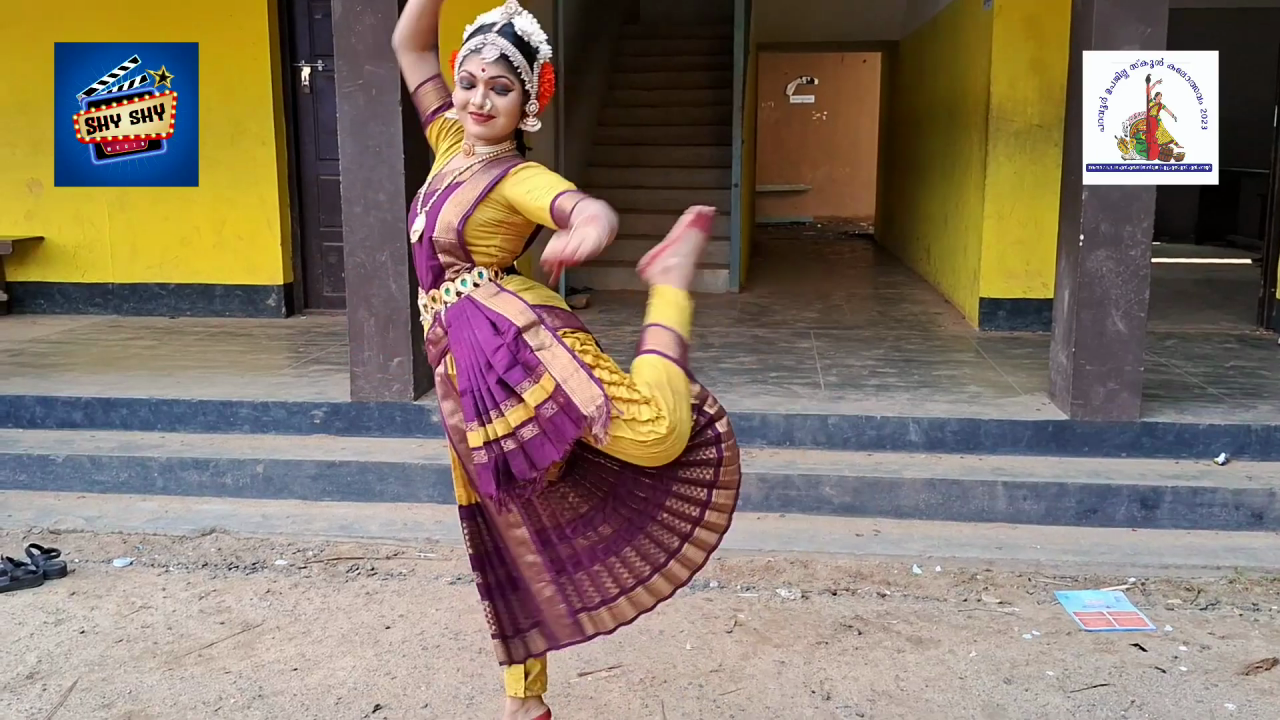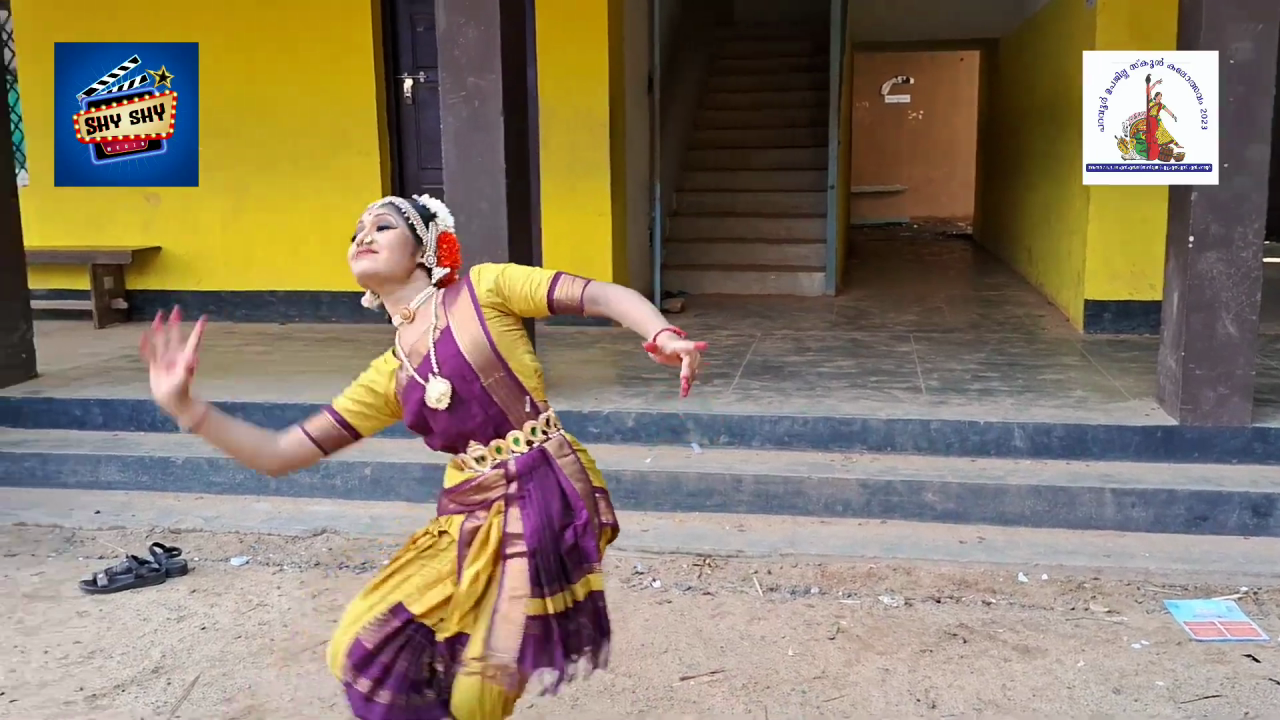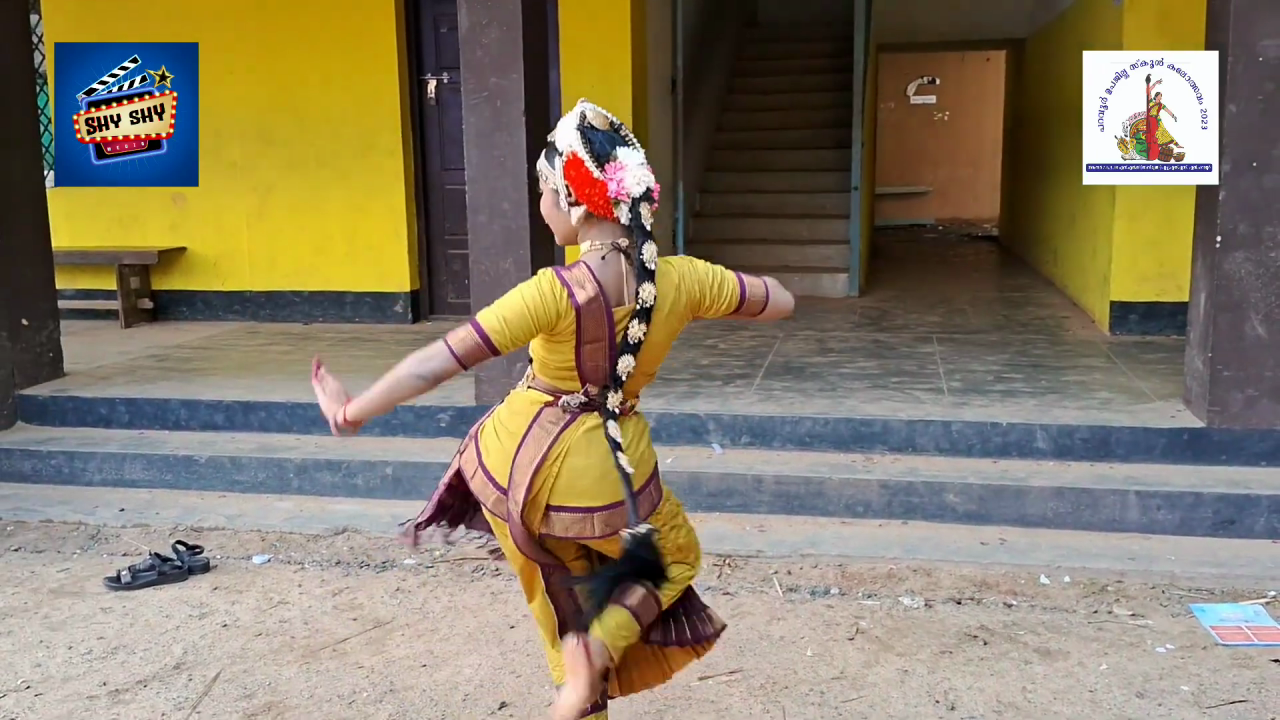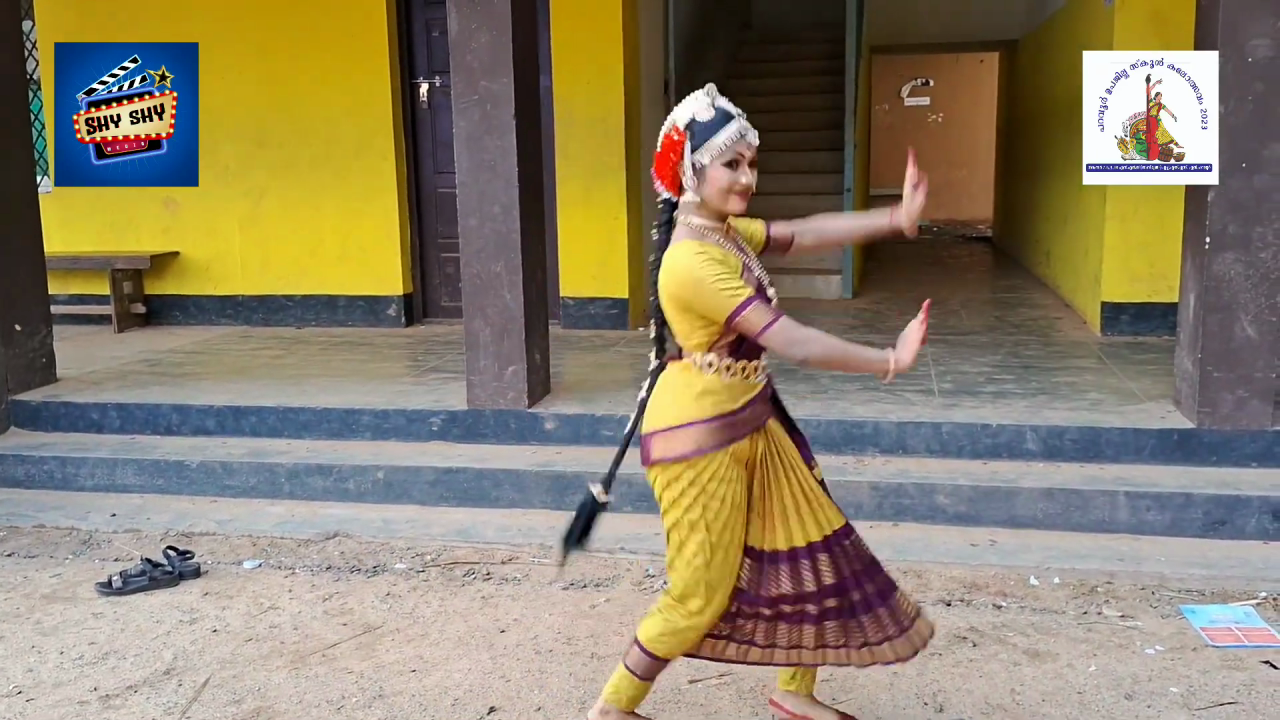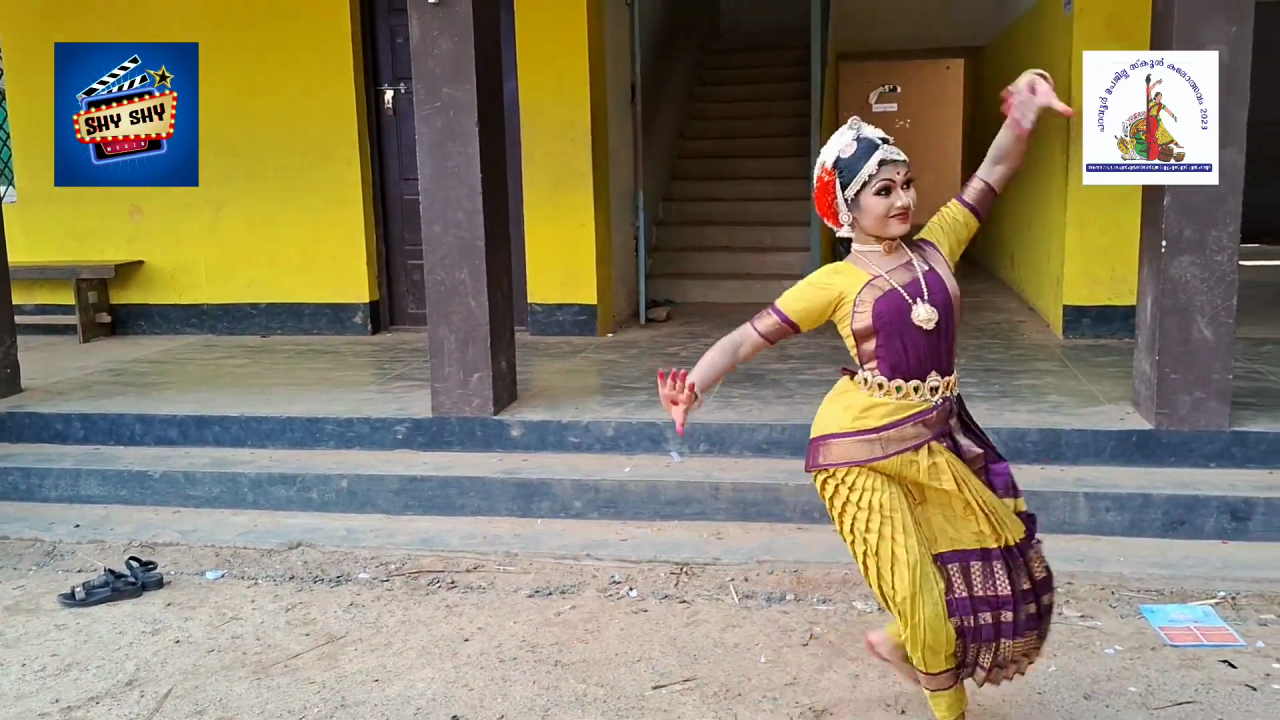
dt=1s
person 1, frame 1
left shoulder: (525, 181)
right shoulder: (457, 146)
left elbow: (596, 216)
left wrist: (584, 235)
left hip: (512, 342)
right hip: (465, 367)
left knee: (652, 432)
right knee: (505, 536)
left ankle: (670, 265)
person 1, frame 2
left shoulder: (483, 289)
right shoulder: (386, 377)
left elbow: (609, 296)
right elbow: (281, 454)
left wrist: (662, 333)
right wrist: (188, 410)
left hip: (552, 508)
right hip: (475, 521)
right knee: (360, 652)
person 1, frame 3
left shoulder: (557, 294)
right shoulder: (681, 280)
left elbow: (441, 359)
right elbow: (781, 302)
left wrist: (350, 412)
left hip: (515, 460)
right hip: (601, 476)
left knee: (562, 603)
right knee: (679, 556)
right ankle: (599, 661)
person 1, frame 4
left shoulder: (725, 234)
right shoulder: (696, 268)
left elbow: (803, 236)
right elbow: (791, 341)
left wrist: (894, 220)
right wrist: (891, 359)
left hip: (748, 421)
right hip: (701, 436)
left knee: (814, 544)
right knee: (701, 596)
person 1, frame 5
left shoulder: (935, 250)
right shoulder: (833, 284)
left elbow: (991, 174)
right elbow: (744, 339)
left wrist: (1022, 118)
right wrist: (691, 390)
left hip: (937, 441)
right hip: (860, 448)
left knee: (997, 558)
right knee: (915, 596)
left ankle: (896, 641)
